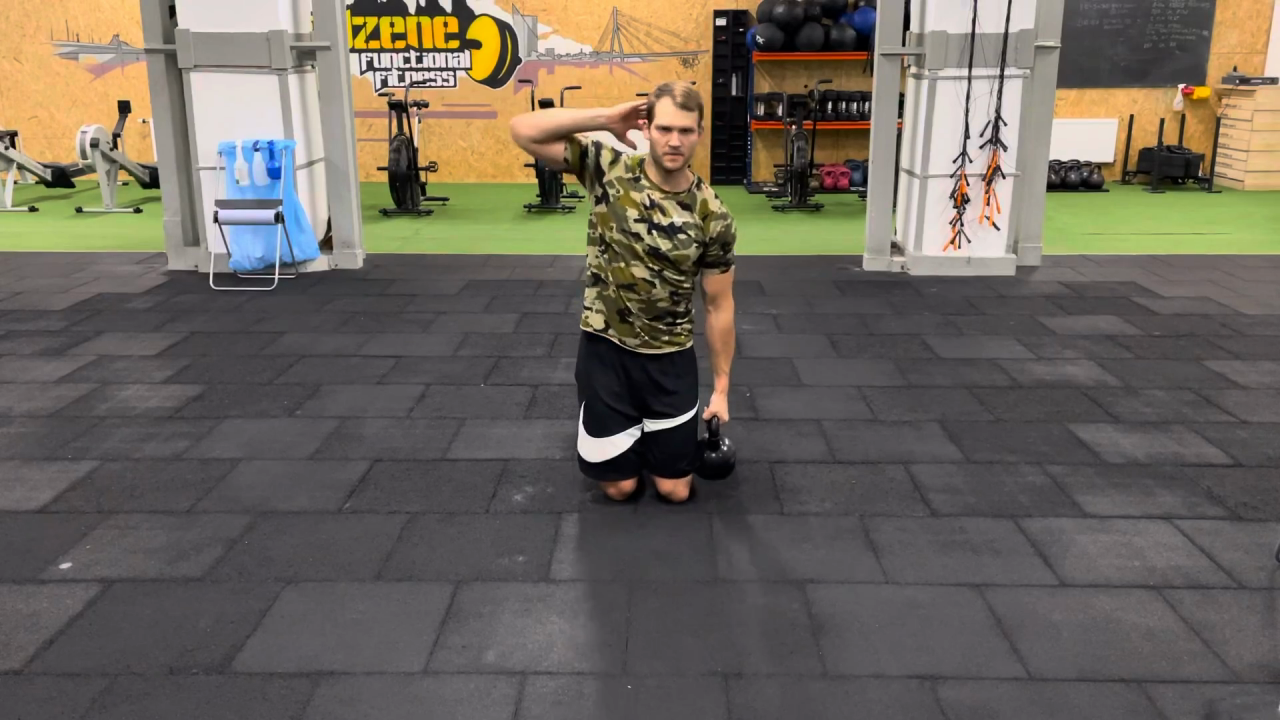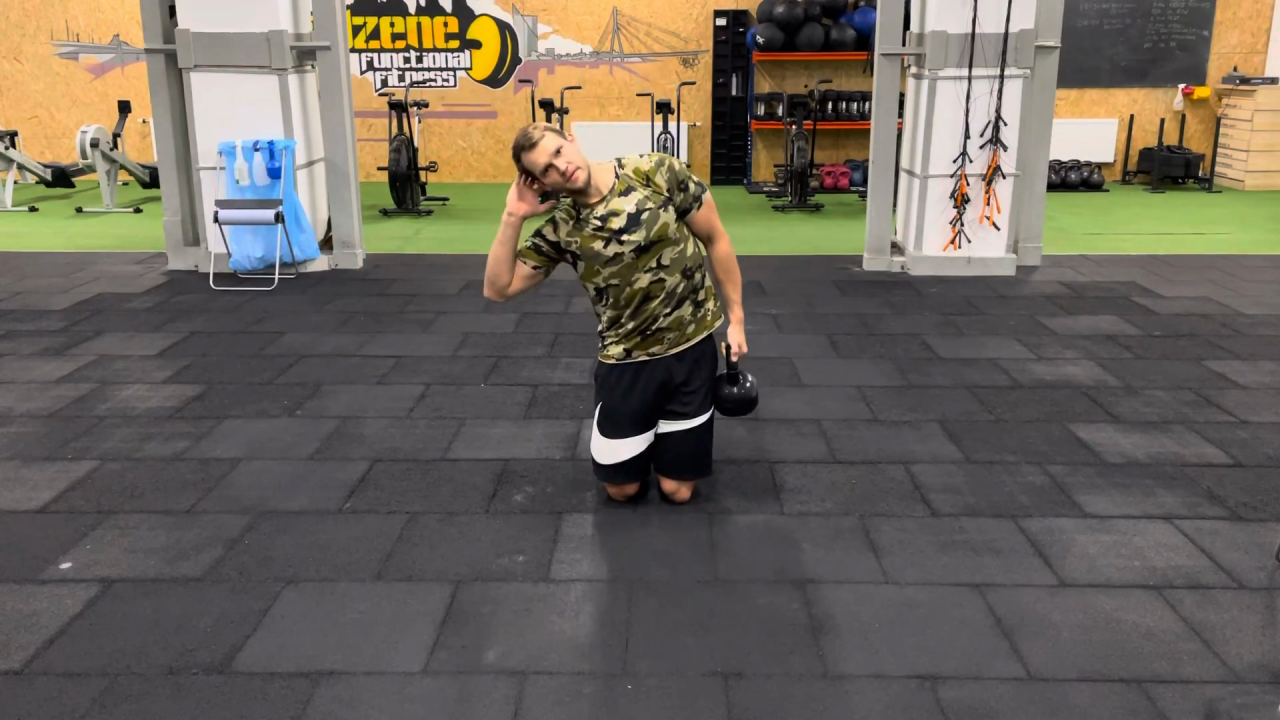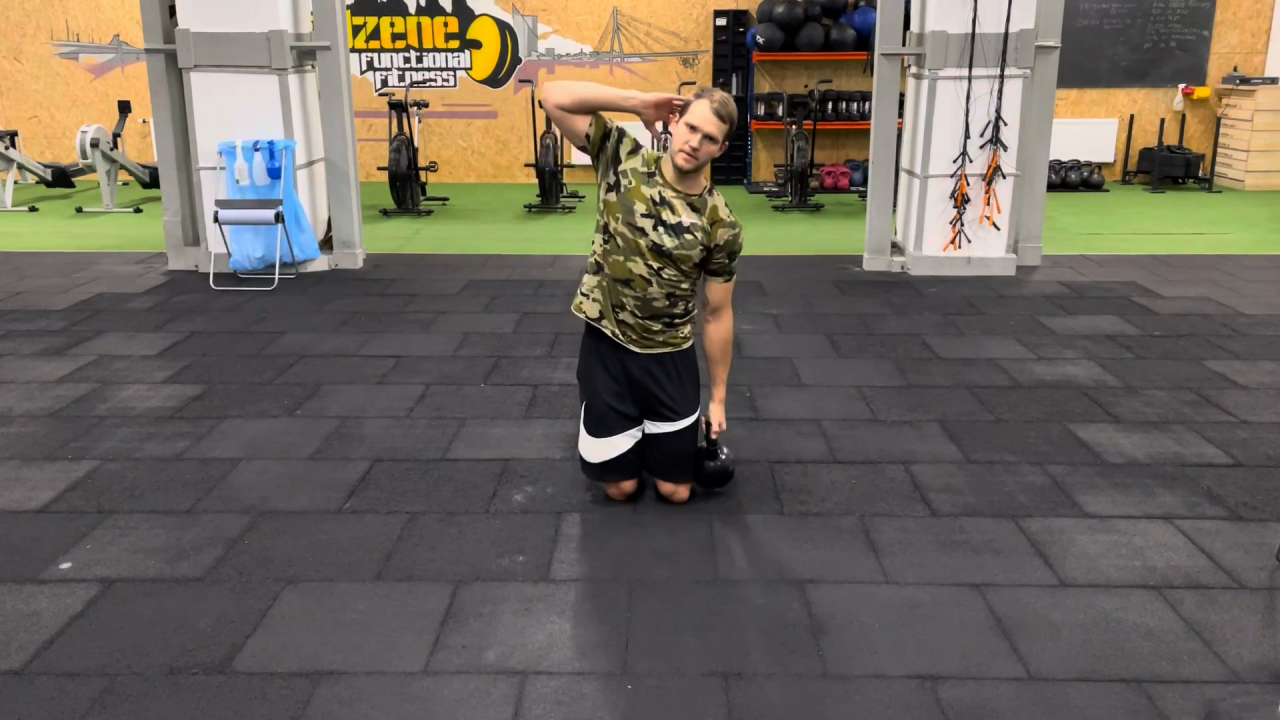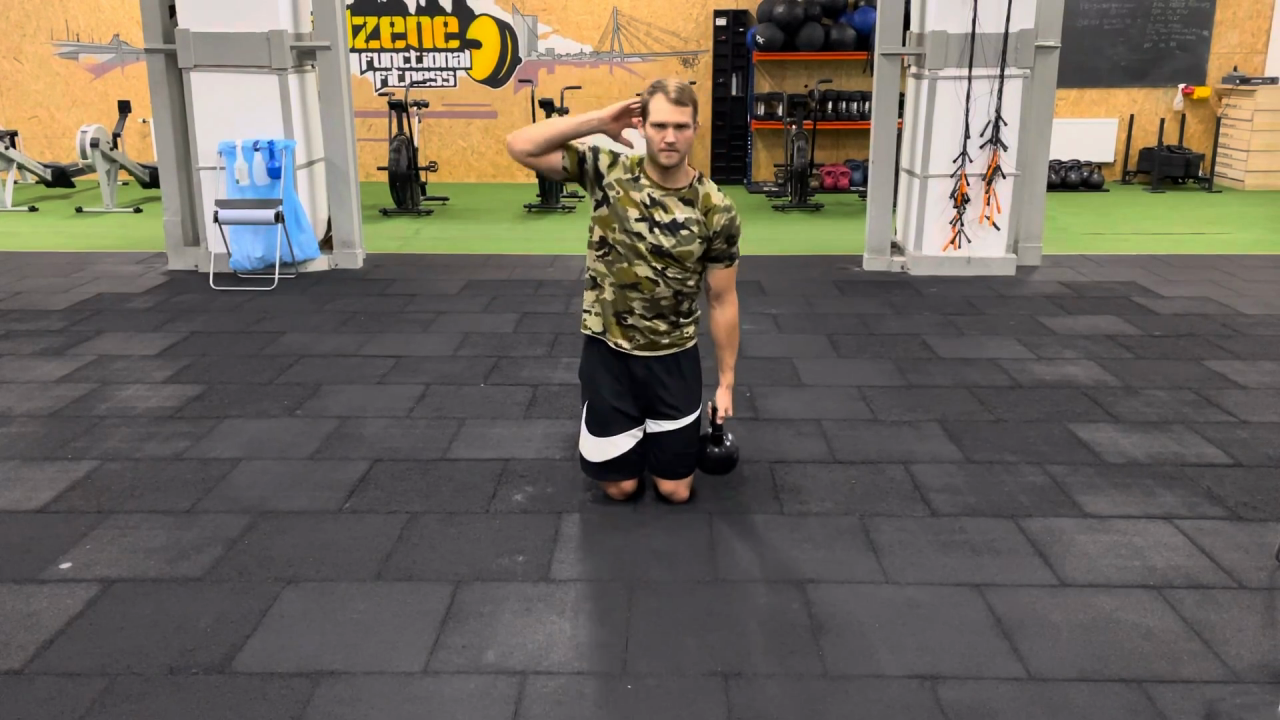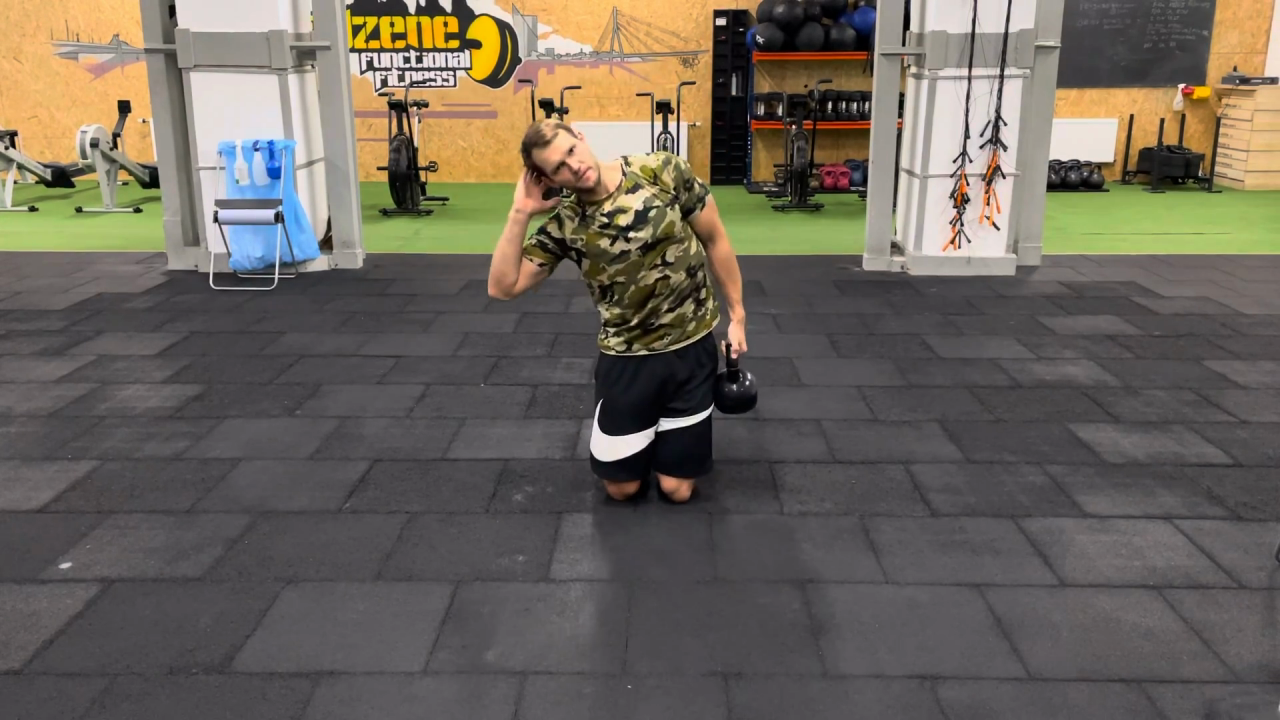
dt=1s
person 1, frame 1
left shoulder: (713, 217)
right shoulder: (606, 168)
left elbow: (719, 306)
right elbow: (522, 131)
left wrist: (721, 387)
right wrist: (607, 119)
left hip: (668, 356)
right hip: (605, 348)
left knee: (675, 490)
right knee: (619, 487)
left ankle: (653, 433)
right ankle: (625, 431)
person 1, frame 2
left shoulder: (659, 173)
right shoulder: (559, 230)
left elbow: (715, 239)
right elbow: (497, 288)
left wrist: (735, 317)
right wrist: (513, 216)
left hip: (691, 348)
right hip: (626, 359)
left knee: (677, 490)
right knee: (621, 488)
left ankle: (668, 438)
right ankle: (642, 432)
person 1, frame 3
left shoulder: (720, 224)
right shoulder: (623, 159)
left elbow: (718, 314)
right elbow: (552, 97)
left wrist: (718, 396)
right wrist: (638, 103)
left hip: (668, 355)
right hip: (606, 346)
left knee: (676, 490)
right knee: (619, 487)
left ankle: (656, 434)
right ankle: (630, 432)
person 1, frame 4
left shoulder: (716, 211)
right shoulder: (606, 169)
left elbow: (722, 302)
right elbow: (519, 147)
left wrist: (725, 383)
right wrist: (600, 122)
left hip: (673, 357)
right hip: (608, 352)
left knee: (676, 490)
right knee: (620, 487)
left ankle: (658, 433)
right ankle: (632, 430)
person 1, frame 5
left shoulder: (665, 172)
right shoulder: (563, 225)
left elbow: (715, 241)
right elbow: (502, 286)
left wrist: (736, 314)
right wrist: (520, 212)
left hip: (692, 347)
right hip: (625, 356)
left knee: (676, 489)
right knee: (621, 488)
left ankle: (667, 435)
right ankle: (643, 428)
